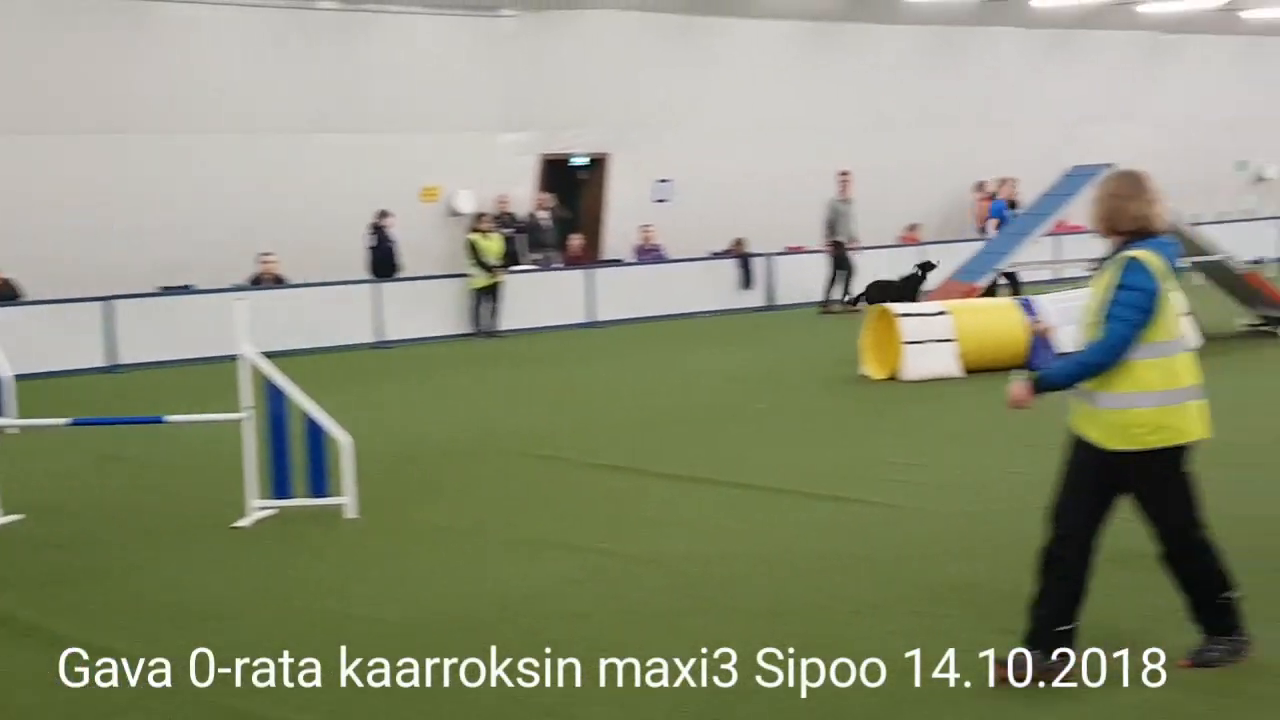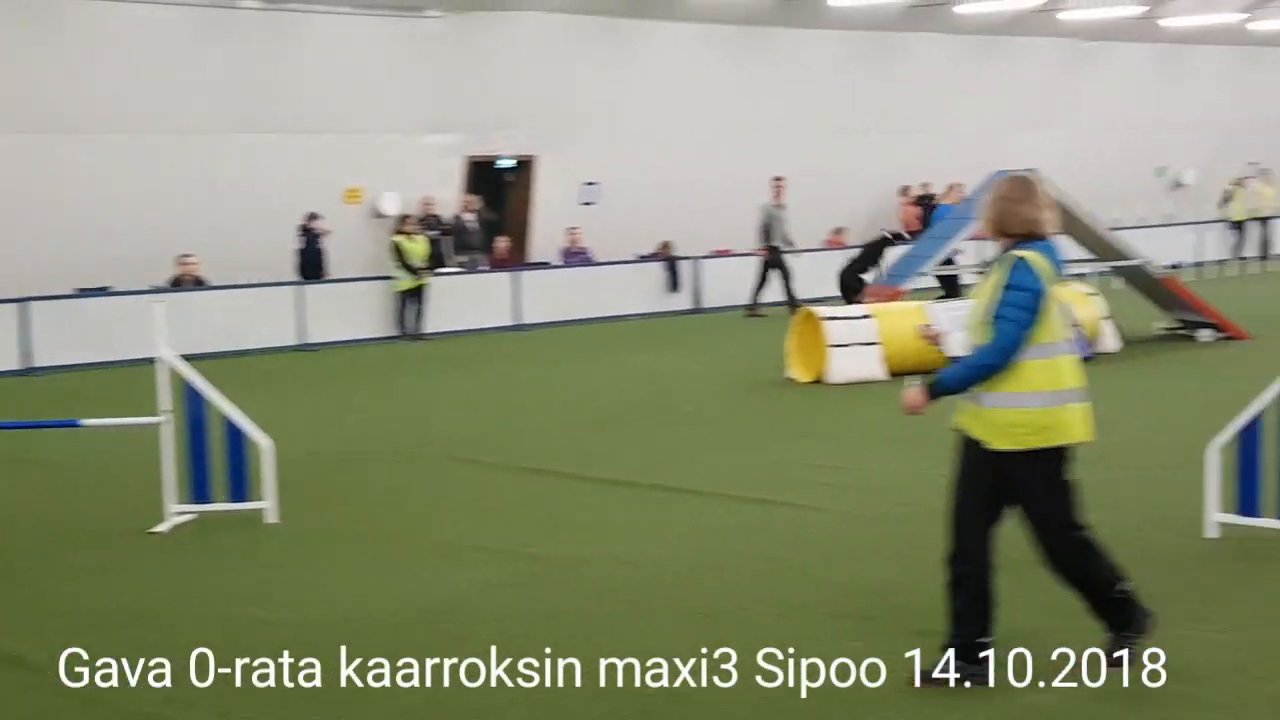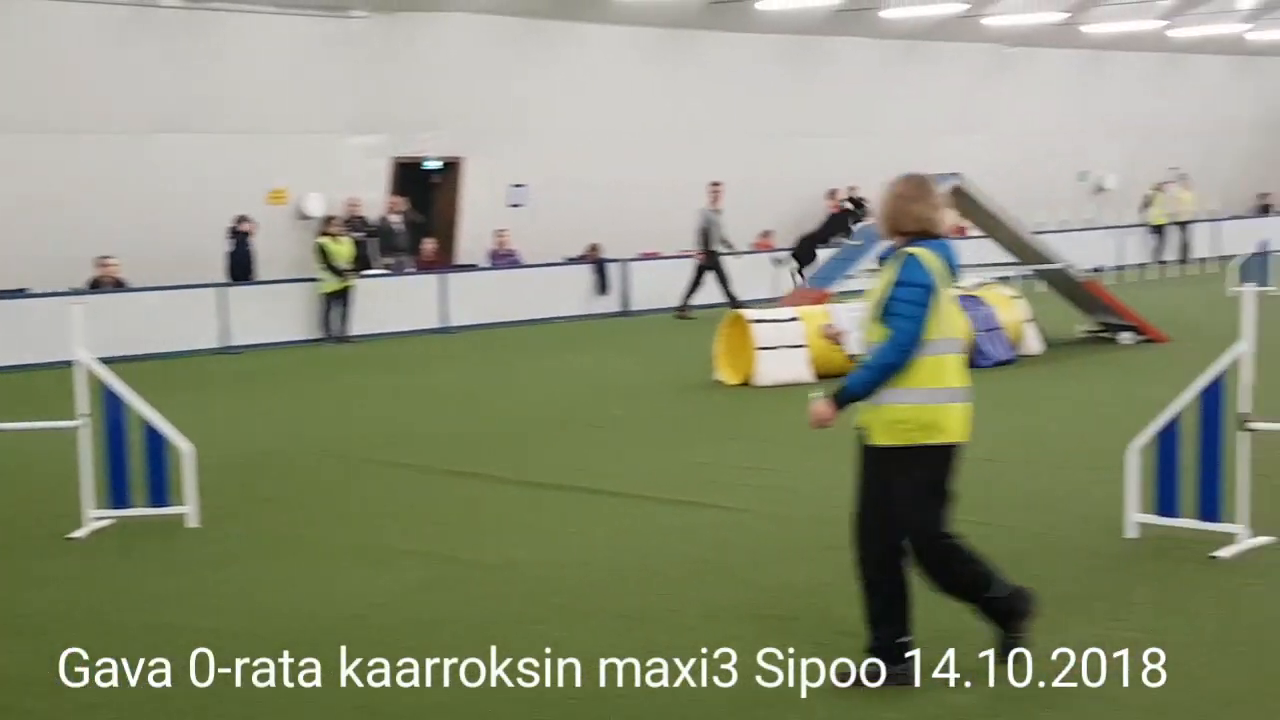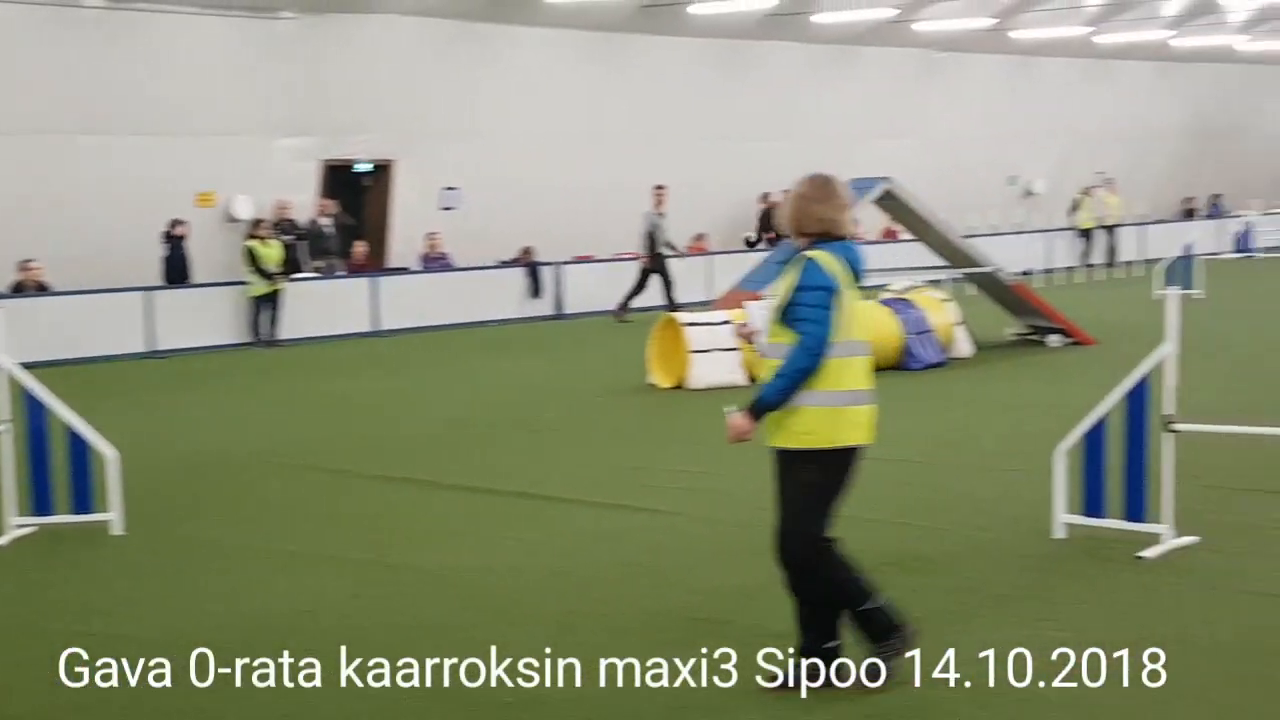
dt=0.1s
person 1, frame 1
left shoulder: (1136, 266)
right shoulder: (1127, 263)
left elbow: (1111, 349)
left wrist: (1037, 383)
left hip: (1147, 425)
right hip: (1103, 425)
left knee: (1178, 533)
right knee: (1069, 528)
left ankle: (1226, 631)
right ankle: (1049, 646)
person 1, frame 2
left shoulder: (1022, 267)
right shoulder: (1020, 263)
left elbow: (1001, 350)
left wrist: (931, 389)
left hip: (1033, 428)
right hip: (993, 426)
left knee: (1058, 533)
right knee: (967, 535)
left ankle: (1126, 620)
right ankle: (968, 655)
person 1, frame 3
left shoulder: (913, 263)
right shoulder: (917, 260)
left elbow: (900, 349)
left wrist: (838, 398)
left hip: (920, 427)
right hip: (891, 425)
left knee: (927, 540)
right knee: (876, 539)
left ankle: (1009, 607)
right ankle: (891, 656)
person 1, frame 4
left shoulder: (813, 267)
right shoulder: (837, 262)
left elbow: (808, 354)
left wrist: (755, 411)
right wrist: (767, 341)
left hip: (816, 427)
right hip: (820, 425)
left knee: (802, 545)
right knee: (804, 541)
left ankle: (886, 632)
right ankle: (821, 655)
